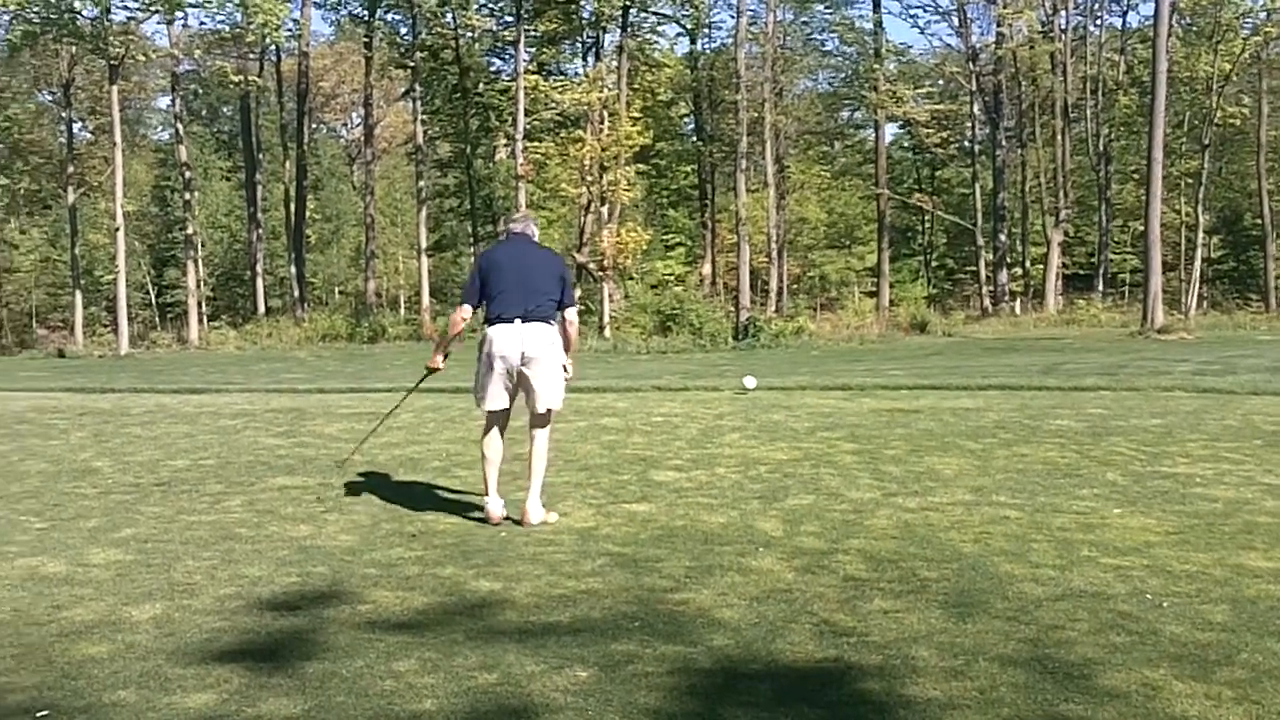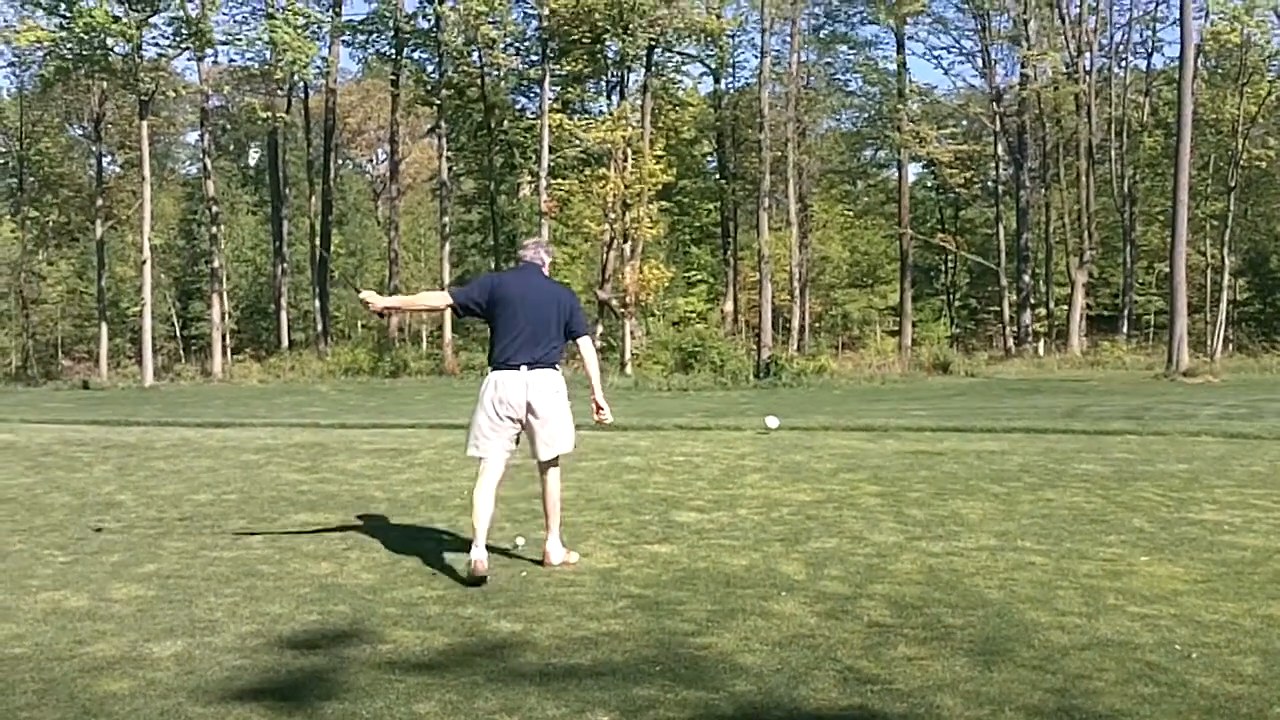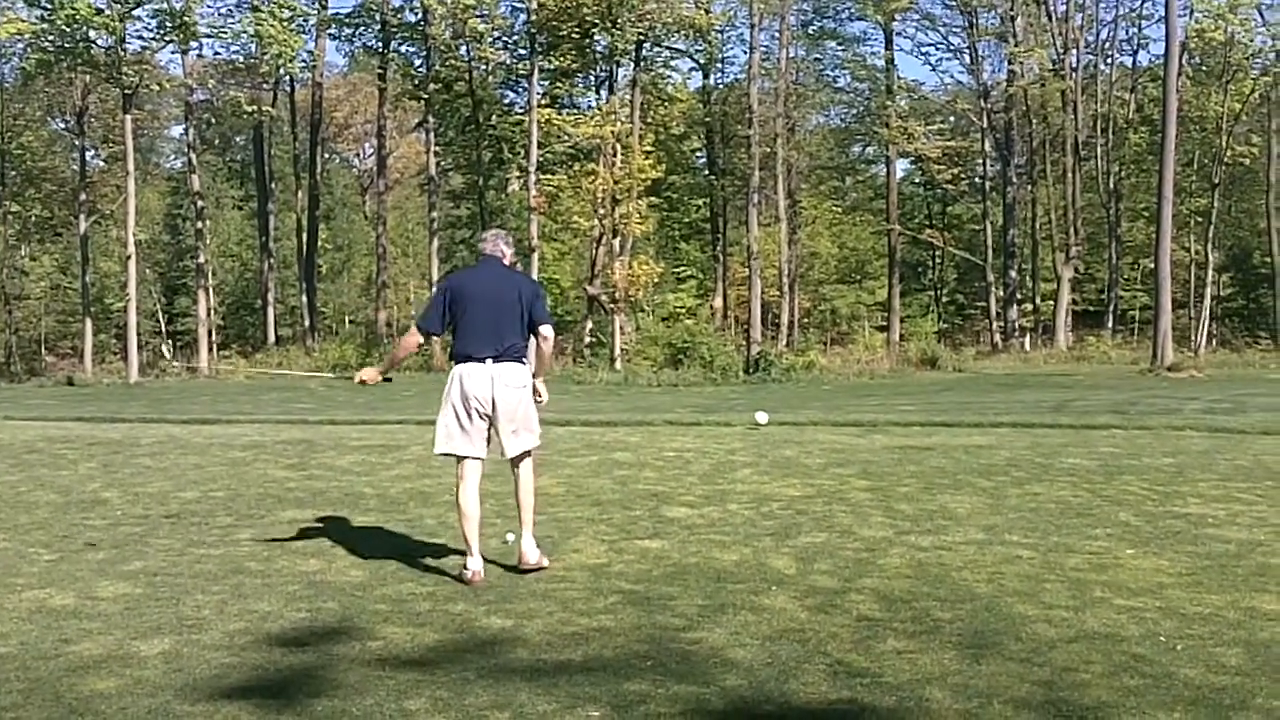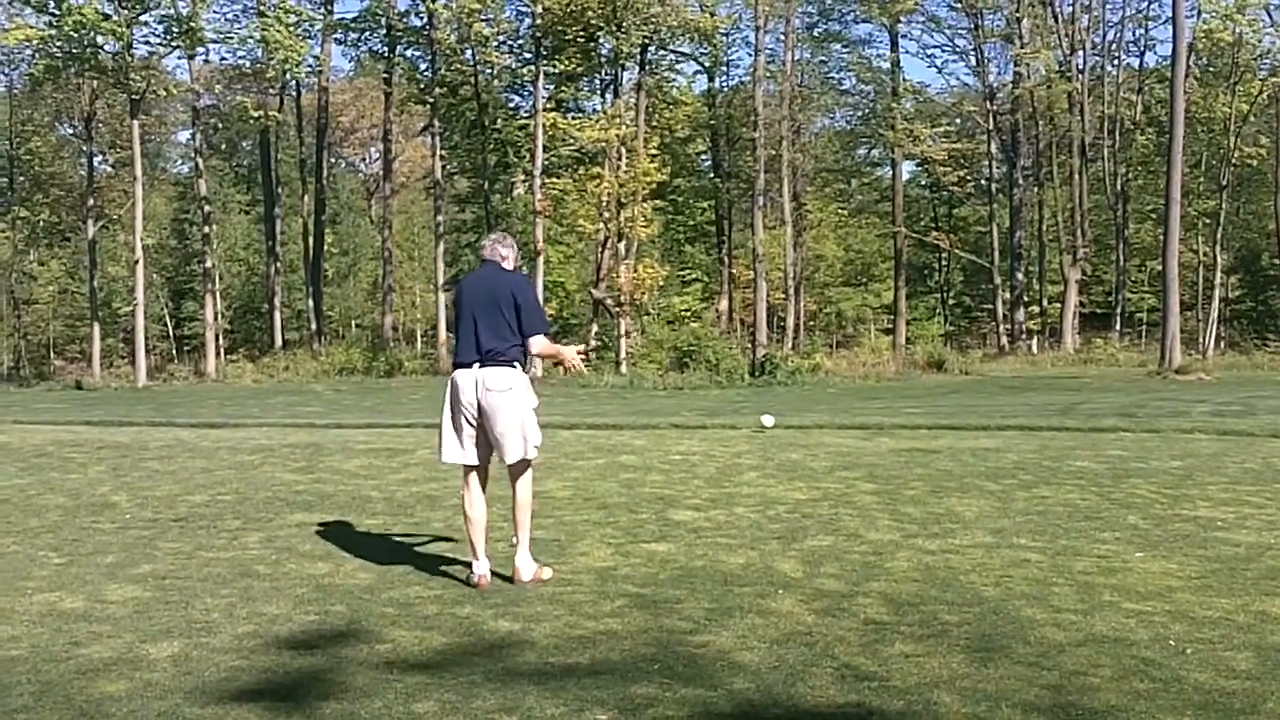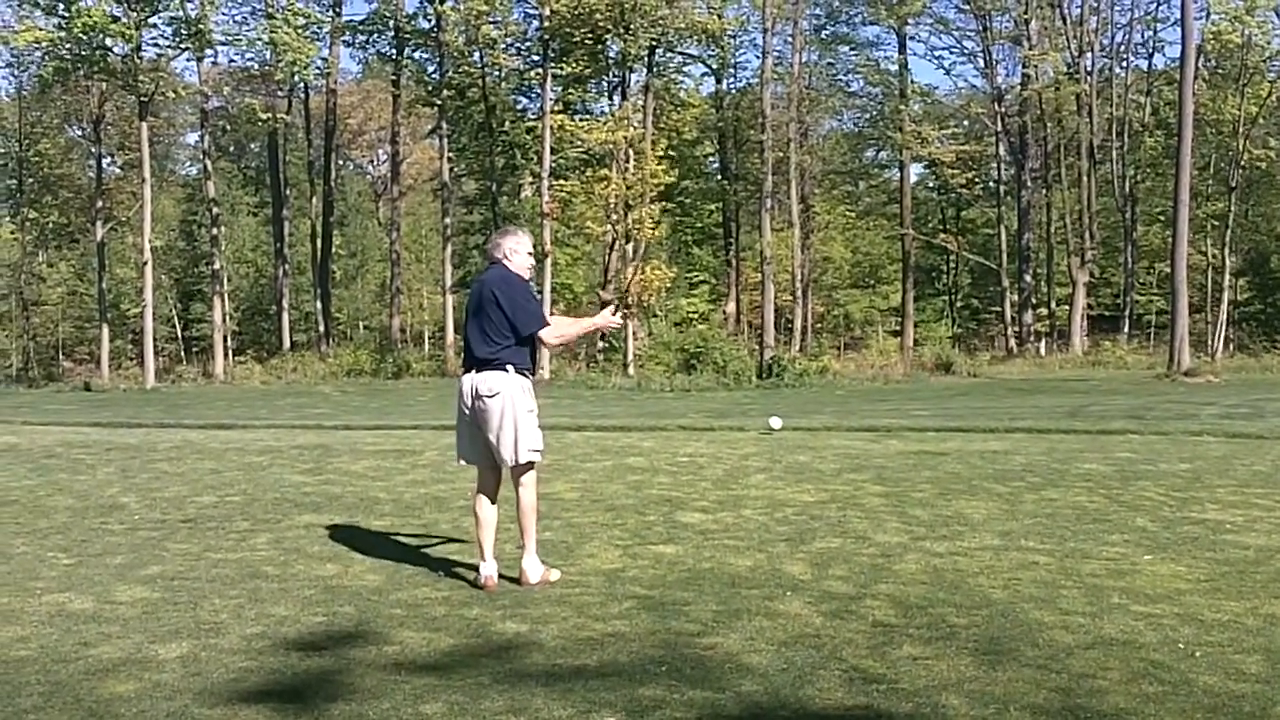
dt=0.4s
person 1, frame 1
left shoulder: (489, 256)
right shoulder: (552, 259)
left elbow: (463, 313)
right elbow: (570, 318)
left wrist: (440, 351)
right wrist: (567, 357)
left hip: (500, 338)
right hip: (541, 339)
left knee: (494, 423)
right knee: (541, 425)
left ankle: (493, 502)
right ankle: (533, 505)
person 1, frame 2
left shoulder: (496, 282)
right shoulder: (563, 294)
left elbow: (440, 300)
right elbow: (585, 345)
left wrist: (387, 302)
right wrist: (597, 392)
left hip: (503, 384)
right hip: (546, 384)
left knee: (489, 473)
right knee: (550, 467)
left ankle: (478, 550)
right ankle: (553, 546)
person 1, frame 3
left shoulder: (457, 281)
right shoulder: (526, 284)
left elbow: (417, 335)
right elbow: (546, 335)
left wrist: (382, 370)
right wrist: (539, 379)
left hip: (468, 377)
right hip: (512, 377)
left knee: (468, 474)
right knee: (523, 461)
left ankle: (473, 561)
right ankle: (528, 546)
person 1, frame 4
left shoulder: (464, 287)
right shoulder: (518, 284)
right elbow: (535, 345)
left wrist: (557, 353)
right wrist: (563, 353)
left hip: (464, 381)
right hip: (505, 381)
left knee: (473, 478)
right knee: (520, 473)
left ankle: (479, 566)
right ankle: (523, 562)
person 1, frame 5
left shoulder: (486, 284)
right shoulder: (509, 284)
left elbow: (540, 320)
right elbow: (548, 336)
left wrist: (591, 319)
right wrist: (595, 322)
left hip: (476, 385)
right hip: (504, 384)
left knee: (486, 480)
right knee: (524, 475)
left ankle: (487, 567)
right ankle: (531, 564)
